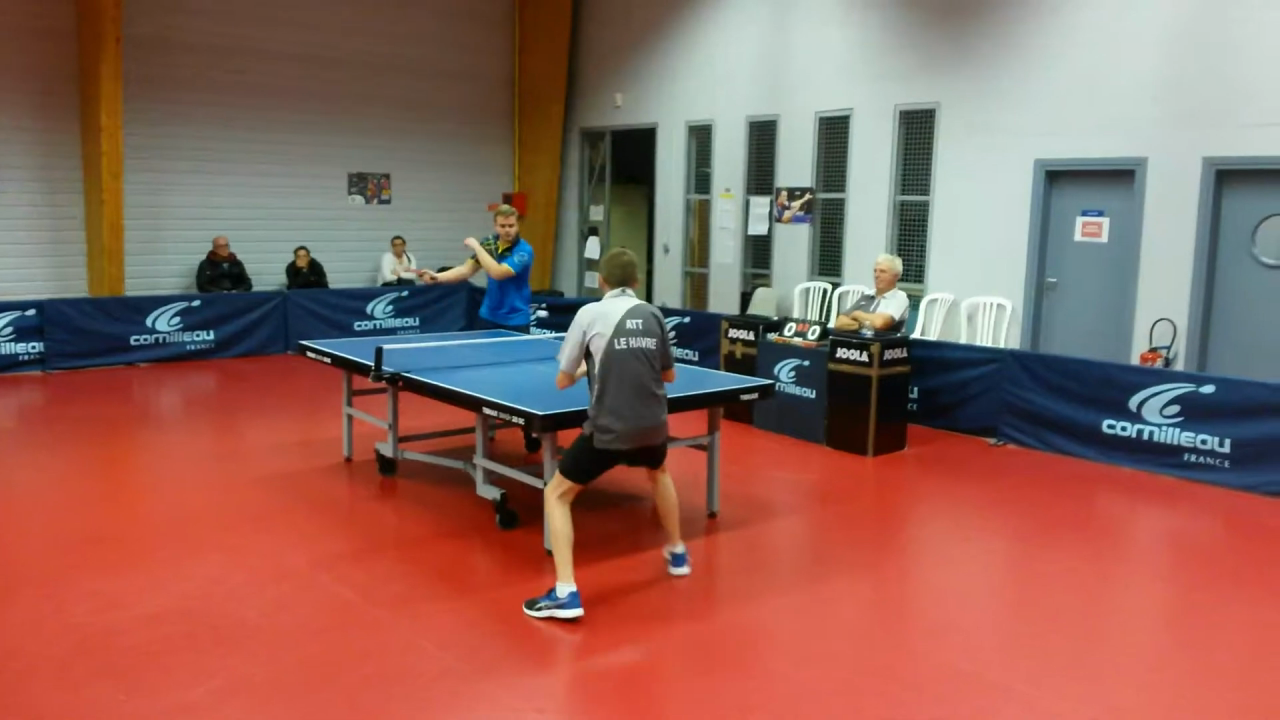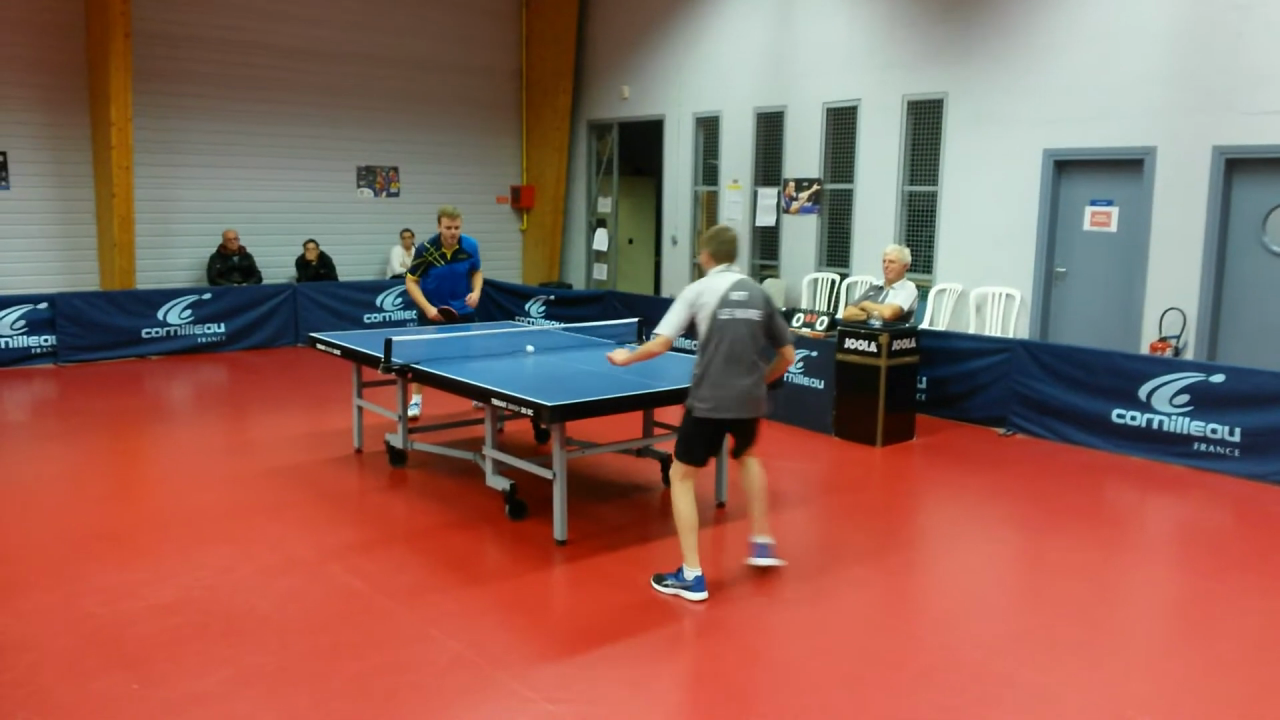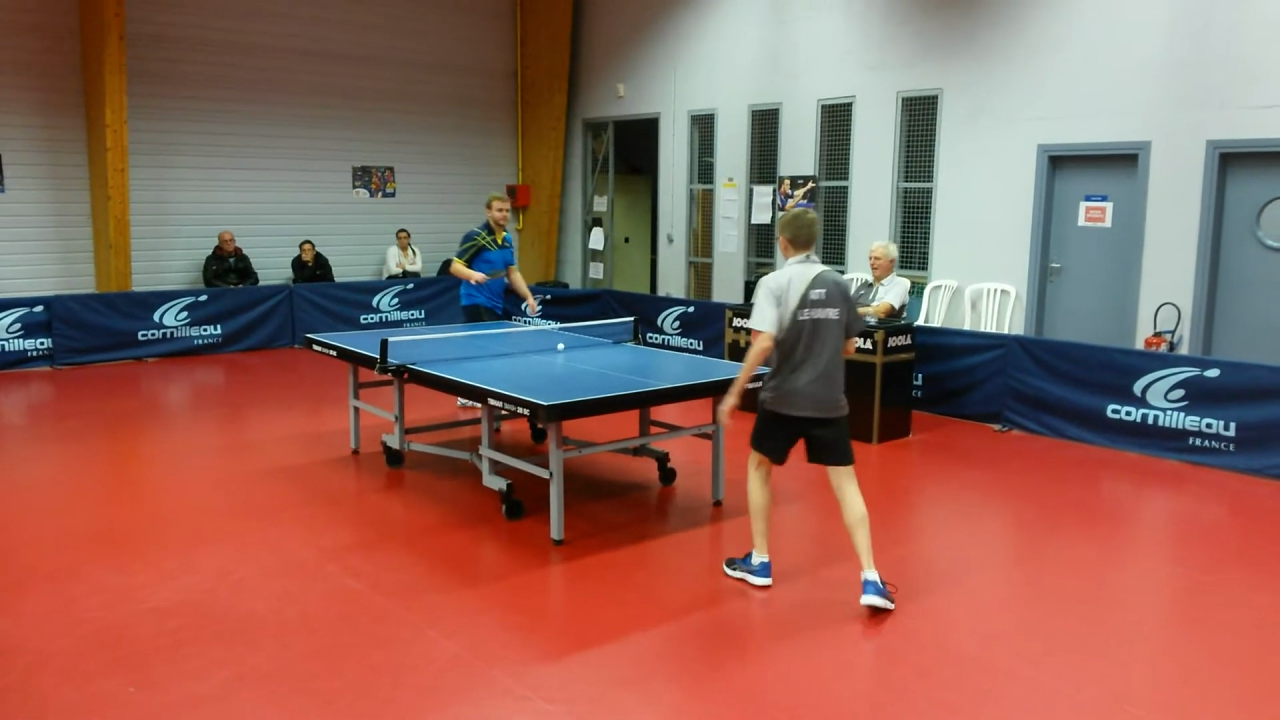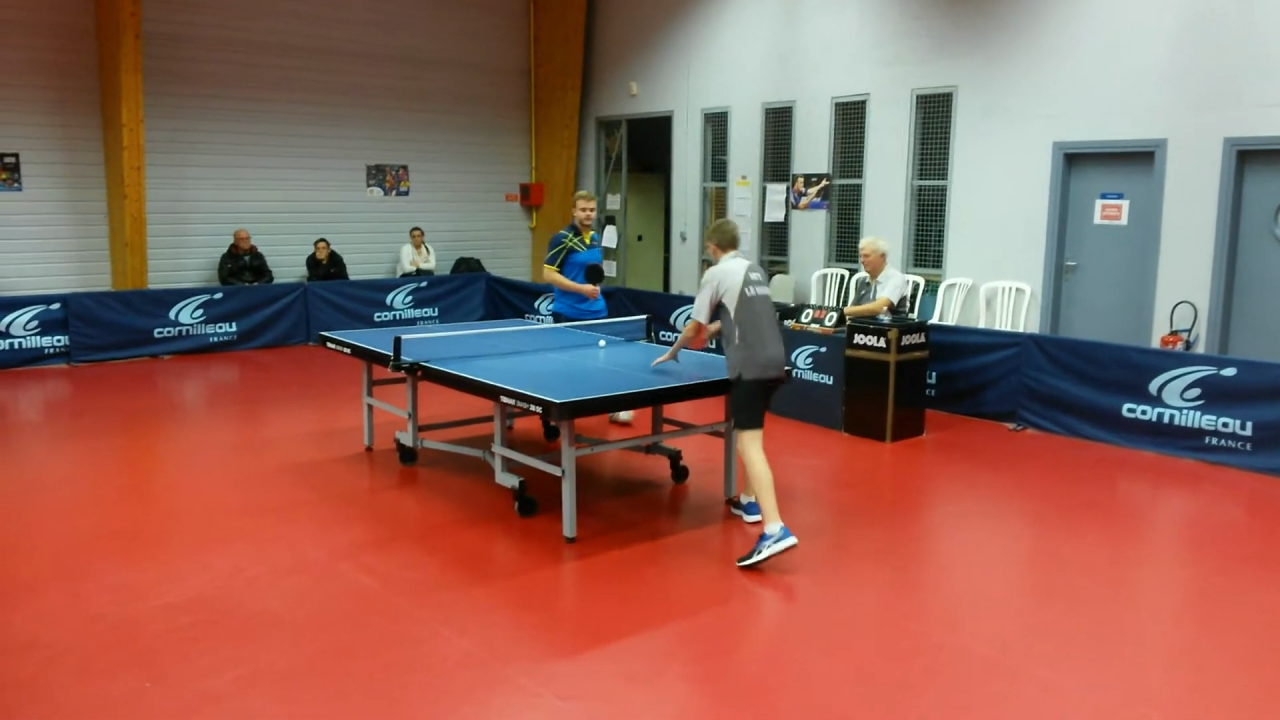
dt=0.7s
person 1, frame 1
left shoulder: (590, 314)
right shoulder: (653, 316)
left elbow: (564, 380)
left hip: (607, 431)
right hip: (652, 427)
left knee: (557, 495)
right knee: (658, 474)
left ankle: (566, 593)
right ankle: (677, 552)
person 1, frame 2
left shoulder: (698, 290)
right shoulder: (759, 293)
left elbow: (660, 344)
right elbow: (787, 355)
left wrist: (627, 357)
left hip: (708, 402)
right hip: (750, 401)
left knee: (681, 478)
right knee: (747, 459)
left ankle: (692, 575)
right ankle: (761, 543)
person 1, frame 3
left shoulder: (774, 282)
right shoulder: (838, 283)
left elbow: (764, 343)
right elbow: (847, 346)
left wrist: (734, 391)
left hip: (784, 400)
right hip: (829, 402)
left knee: (758, 469)
right knee: (845, 484)
left ankle: (758, 561)
right ankle: (871, 582)
person 1, frame 4
left shoulder: (717, 273)
right shoulder: (756, 271)
left elbow: (695, 326)
left wrist: (672, 351)
left hip: (749, 366)
right hip: (774, 363)
left knee: (752, 446)
right knee: (749, 434)
left ankle: (775, 529)
person 2, frame 1
left shoulder: (524, 251)
right shoulder: (489, 244)
left elbow: (499, 273)
right elbow: (466, 270)
left wrist: (477, 247)
right wrist: (438, 276)
left hip: (514, 320)
right hip: (488, 316)
person 2, frame 2
left shoulder: (470, 246)
right shoulder: (425, 249)
left elbow: (477, 273)
right elbow: (411, 282)
left wrist: (476, 293)
right wrist: (427, 308)
left hip: (462, 310)
right hip: (433, 310)
right ankle: (415, 401)
person 2, frame 3
left shoulder: (507, 240)
right shoulder: (475, 236)
left elbow: (513, 273)
right elbow: (455, 267)
left wrist: (528, 297)
right wrist: (472, 274)
left hip: (493, 304)
right hip: (476, 302)
person 2, frame 4
left shoulder: (596, 238)
right shoulder: (563, 238)
right elbow: (549, 274)
right wrist: (581, 288)
left hip: (596, 312)
right hip: (568, 312)
